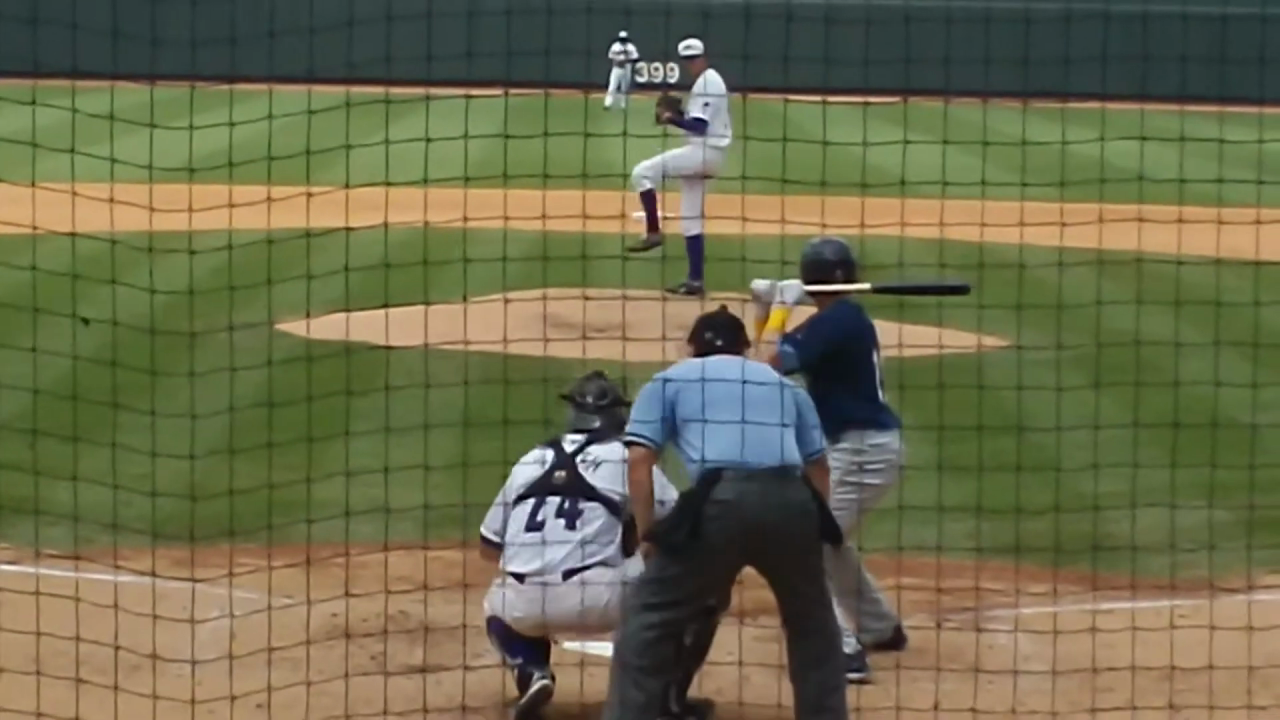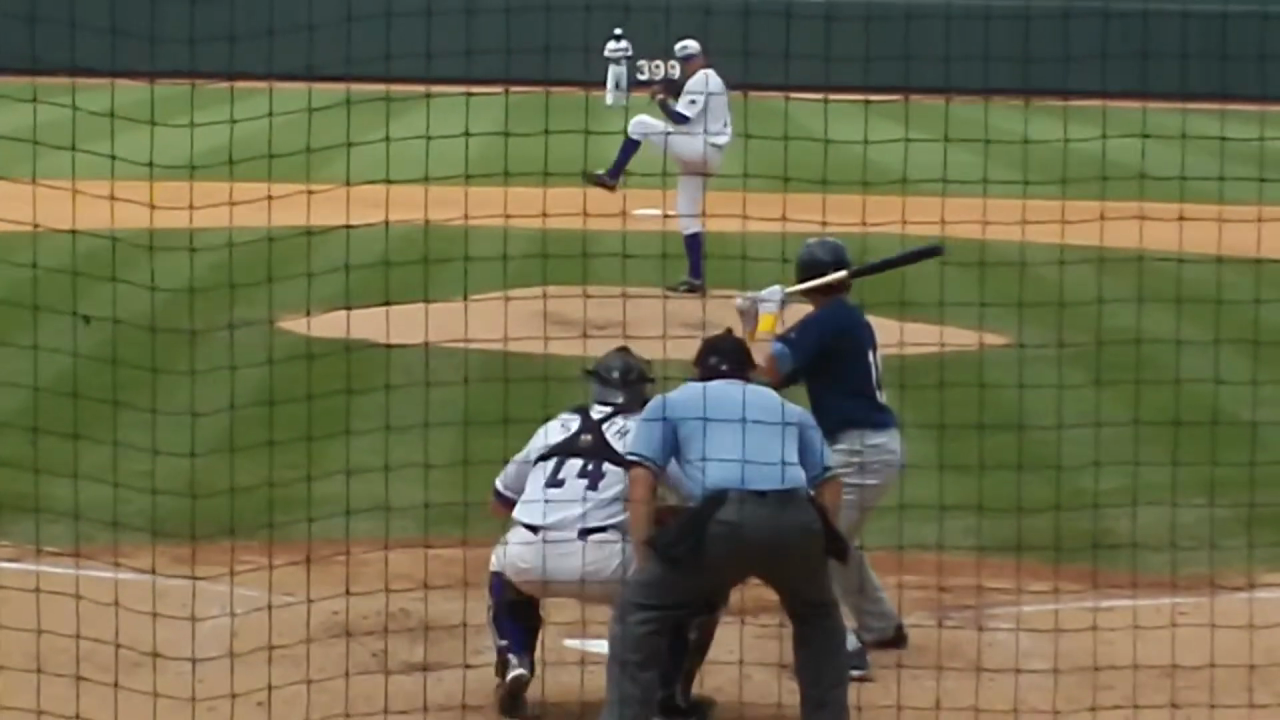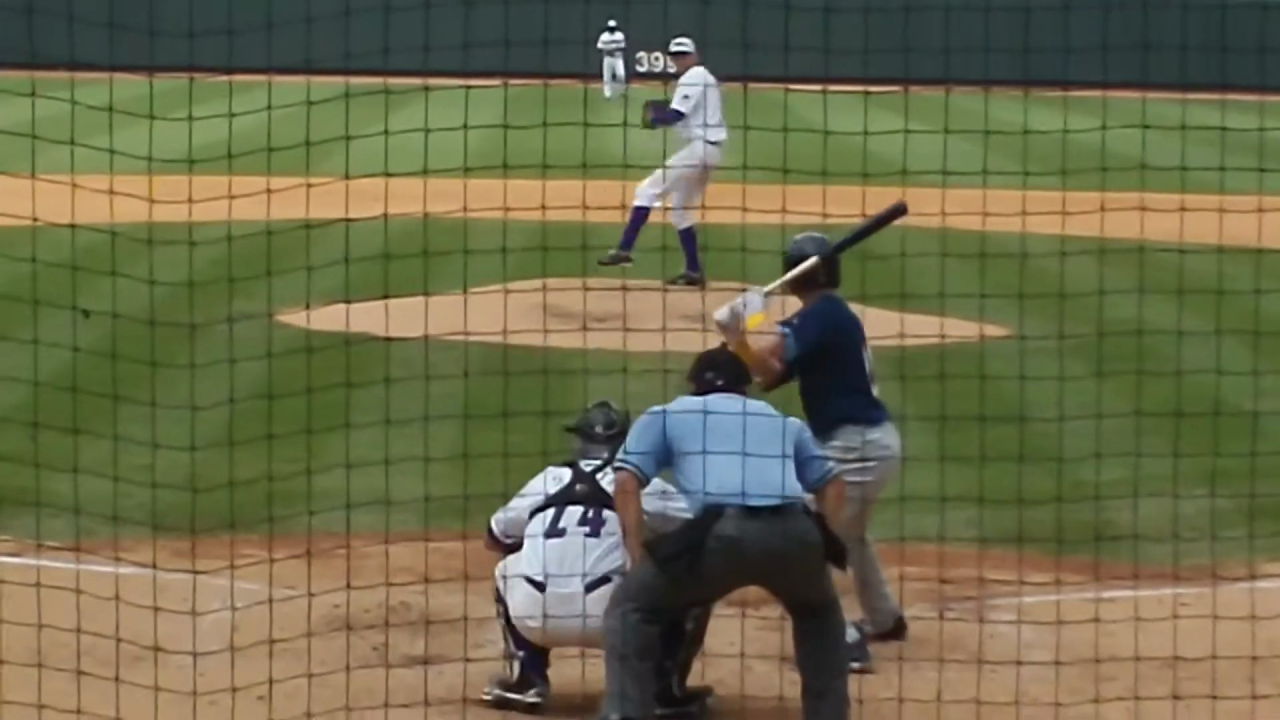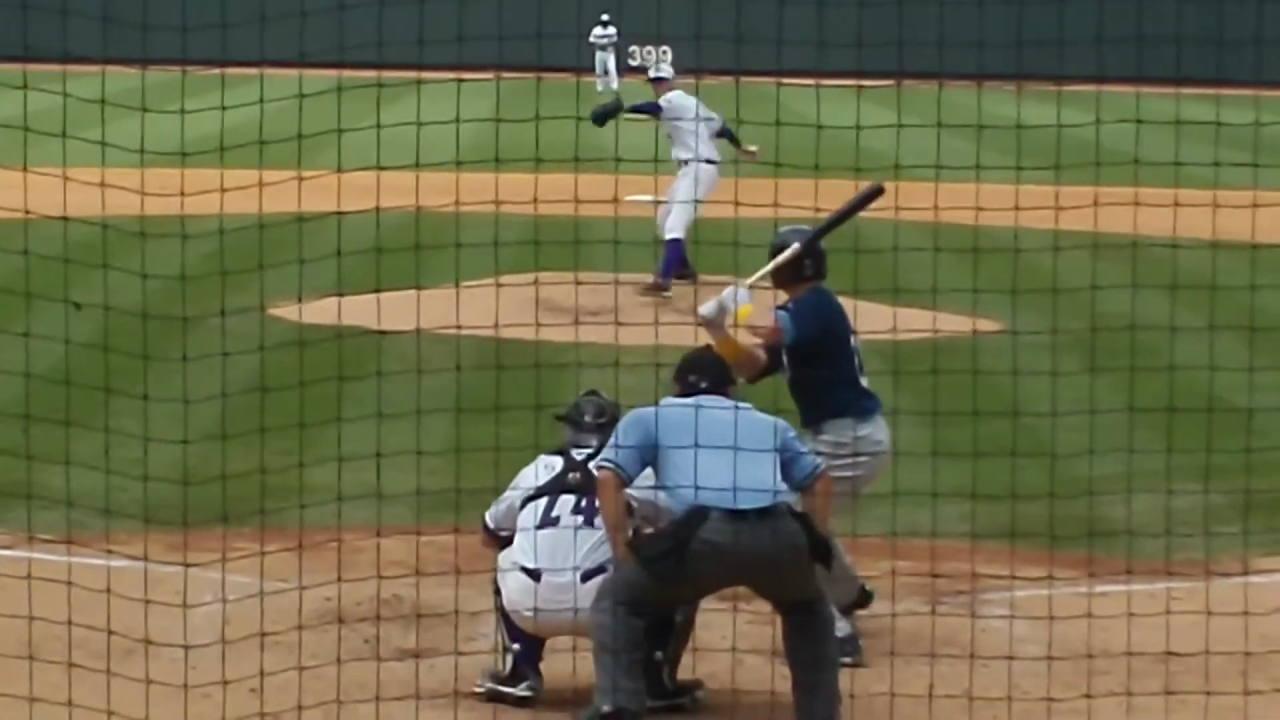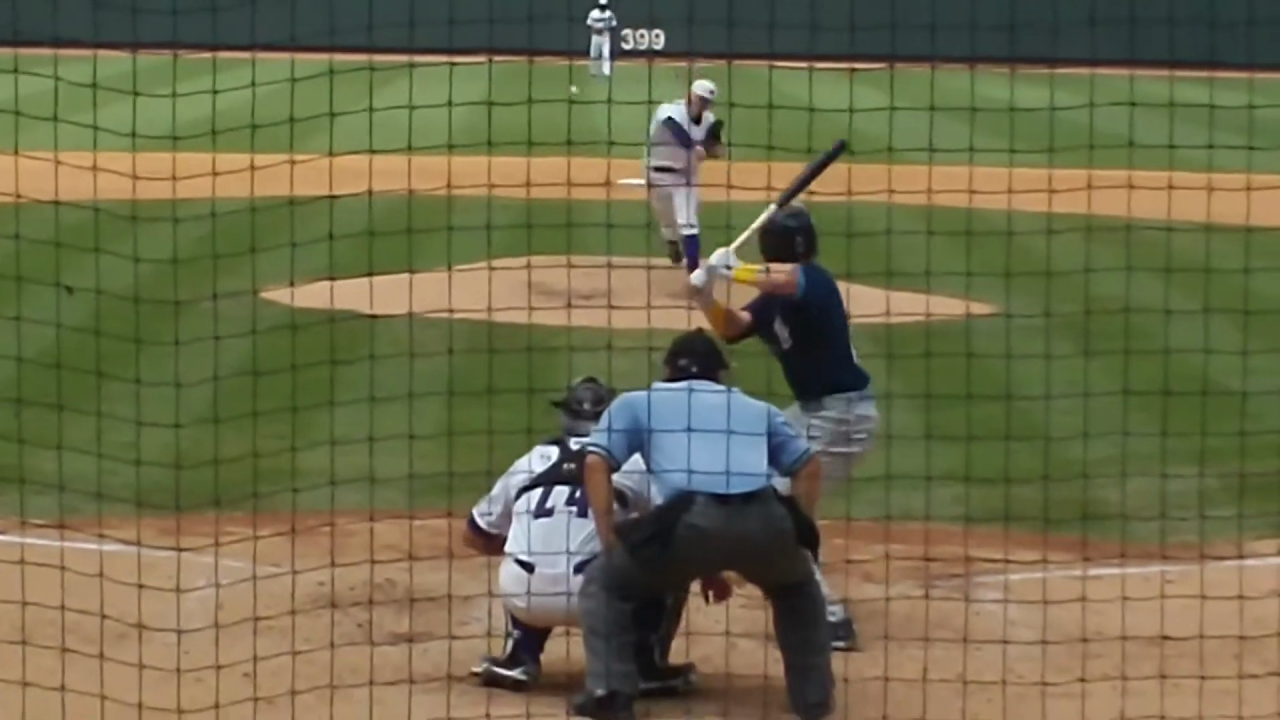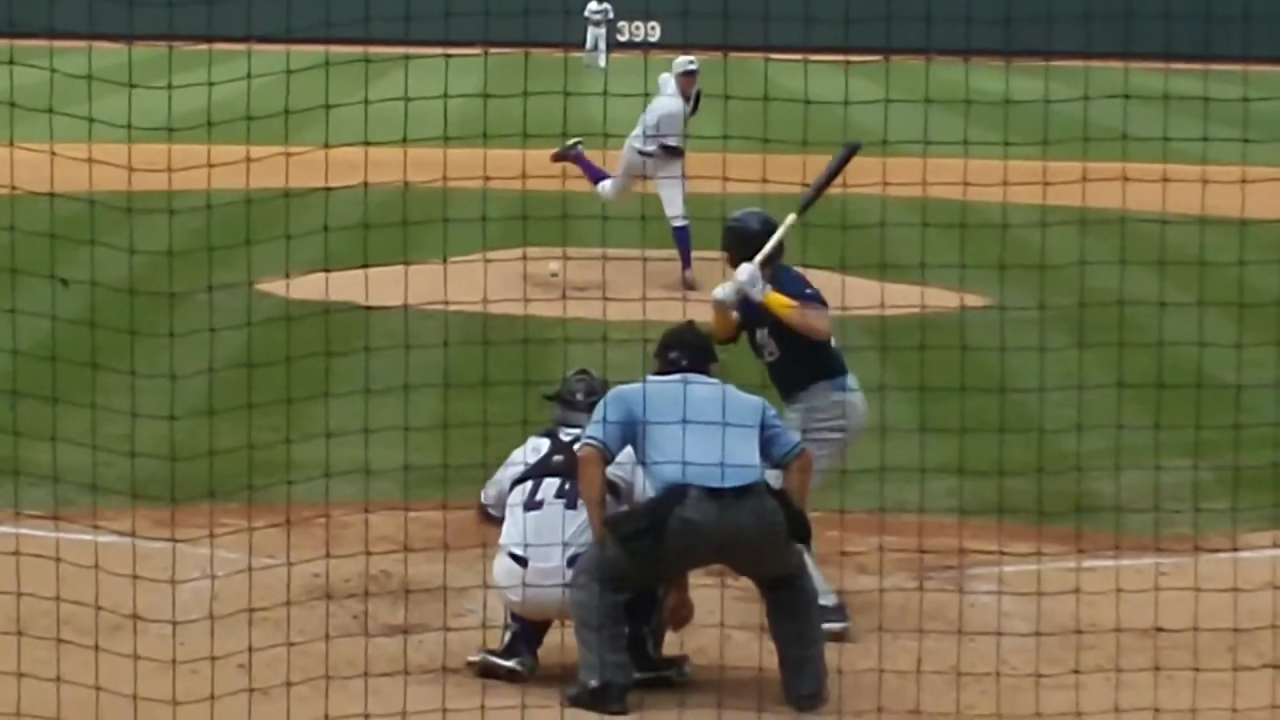
dt=0.3s
person 1, frame 1
left shoulder: (834, 321)
right shoulder: (848, 318)
left elbow: (768, 365)
right elbow: (780, 360)
left wrist: (779, 310)
right wrist: (768, 309)
left hip: (859, 451)
right hip: (869, 446)
left ankle: (845, 654)
right ankle: (881, 628)
person 1, frame 2
left shoulder: (826, 321)
right shoulder: (850, 320)
left elbow: (768, 368)
right elbow: (780, 377)
left hip: (858, 451)
right hip: (874, 445)
left ankle: (845, 651)
right ankle: (882, 626)
person 1, frame 3
left shoulder: (821, 314)
right shoulder: (834, 316)
left elbow: (772, 351)
right elbow: (769, 376)
right wrist: (735, 334)
left hip: (855, 447)
right hip: (871, 440)
right knee: (846, 532)
left ankle: (845, 645)
right ankle: (884, 619)
person 1, frame 4
left shoulder: (814, 303)
right shoulder: (810, 309)
left elbow: (772, 331)
right elbow: (753, 367)
right wrist: (718, 329)
left hip: (847, 441)
right hip: (851, 435)
left ankle: (839, 637)
right ankle: (847, 593)
person 1, frame 5
left shoulder: (813, 279)
right shoulder: (778, 297)
left elbow: (785, 280)
right elbow: (732, 329)
left wrist: (733, 270)
right wrist: (706, 296)
left hip: (840, 416)
right hip: (816, 410)
left ankle: (832, 622)
person 1, frame 6
left shoulder: (793, 285)
right shoulder: (752, 292)
left elbow: (823, 329)
right elbow: (721, 336)
left wrist: (765, 296)
right wrist: (723, 305)
left hip: (826, 409)
right hip: (807, 406)
left ankle: (823, 607)
person 2, frame 1
left shoulder: (669, 379)
right shoulder: (784, 384)
left elbow: (639, 458)
right elbow: (817, 465)
left wrist: (649, 533)
right wrist: (808, 518)
left hip: (721, 500)
right hip: (790, 499)
left knee: (650, 610)
right knee: (812, 617)
person 2, frame 2
left shoulder: (669, 403)
right shoulder: (789, 408)
left elbow: (640, 480)
right elbow: (828, 485)
left wrist: (644, 560)
right wrist: (817, 542)
left hip: (725, 520)
right hip: (795, 520)
left knee: (638, 609)
right knee: (817, 615)
person 2, frame 3
left shoulder: (663, 416)
right shoulder: (785, 421)
left elbow: (627, 483)
right elbow: (830, 487)
left wrist: (640, 562)
right wrist: (818, 550)
left hip: (723, 535)
right hip: (793, 534)
left knee: (631, 603)
right knee: (819, 612)
person 2, frame 4
left shoulder: (648, 418)
right shoulder: (768, 423)
left elbow: (608, 479)
right elbow: (819, 483)
left wrist: (623, 558)
right wrist: (806, 549)
left hip: (708, 536)
right hip: (779, 538)
left knee: (617, 599)
right knee: (808, 605)
person 2, frame 5
left shoulder: (637, 402)
right shoulder: (757, 407)
left elbow: (596, 464)
right elbow: (808, 467)
left wrist: (611, 544)
right wrist: (794, 534)
left hip: (693, 522)
right hip: (764, 522)
left knee: (603, 583)
right knee: (798, 589)
person 2, frame 6
left shoulder: (628, 395)
right shoulder: (748, 401)
left elbow: (590, 456)
right elbow: (799, 460)
left wrist: (602, 537)
right wrist: (783, 527)
left hip: (687, 515)
right hip: (757, 517)
left knee: (594, 575)
right knee: (790, 581)
left ankle: (604, 683)
right ankle: (807, 686)
person 3, frame 1
left shoulder: (530, 460)
right shoulder: (623, 457)
left elbow: (490, 548)
right wrist: (634, 543)
left hip: (523, 606)
right hip: (593, 599)
left knee: (499, 605)
left ankle: (531, 672)
person 3, frame 2
left shoulder: (555, 427)
left elbow: (502, 500)
left hip: (528, 559)
right hip: (601, 563)
left knee: (504, 565)
left ankle: (516, 664)
person 3, frame 3
left shoulder: (546, 479)
left elbow: (495, 539)
left hip: (533, 614)
right hip: (604, 613)
left knee: (509, 574)
left ankle: (527, 681)
right ankle: (666, 688)
person 3, frame 4
left shoulder: (537, 469)
left elbow: (492, 535)
left hip: (526, 606)
left knee: (509, 565)
left ankle: (520, 673)
right ankle: (656, 681)
person 3, frame 5
left shoulder: (531, 460)
right shoulder: (630, 462)
left elbow: (475, 535)
left hip: (522, 596)
left ankle: (519, 658)
right ankle: (647, 664)
person 3, frame 6
left shoulder: (525, 452)
right shoulder: (622, 453)
left elbow: (488, 514)
left hip: (516, 589)
left ankle: (516, 650)
right ankle: (642, 657)
person 4, frame 1
left shoulder: (708, 82)
right shoulder: (707, 81)
left elbow: (698, 125)
left wrist: (672, 119)
right wrist: (675, 118)
left hip: (705, 152)
right hip: (705, 153)
left knee: (642, 172)
right knee: (691, 217)
left ankle: (654, 232)
right ankle: (695, 279)
person 4, frame 2
left shoulder: (698, 81)
right shoulder: (714, 80)
left elbow: (679, 118)
left wrist: (662, 101)
right wrist: (670, 102)
left hip: (698, 149)
right hip: (709, 155)
left knee: (639, 123)
right knee: (688, 217)
left ankle: (612, 176)
right ankle: (694, 278)
person 4, frame 3
left shoulder: (692, 78)
right shoulder: (706, 79)
left elbow: (675, 115)
left wrist: (654, 119)
right wrist: (662, 116)
left hip: (699, 149)
right hip: (709, 152)
left knee: (647, 191)
right knee: (680, 212)
left ankle: (624, 248)
right ankle: (693, 271)
person 4, frame 4
left shoulder: (673, 99)
right shoulder: (689, 103)
left elbow: (654, 108)
right elbow: (719, 127)
left wrist: (627, 107)
right wrist: (740, 147)
left hip: (699, 172)
right hip: (693, 172)
left knee: (674, 225)
right knee: (664, 221)
left ankle: (662, 281)
right ankle: (683, 269)
person 4, frame 5
left shoulder: (708, 120)
right shoulder: (669, 111)
left elbow: (716, 150)
right elbow: (674, 128)
right wrist: (694, 147)
left hip: (684, 176)
right hip: (658, 175)
left knee: (688, 224)
right knee: (668, 224)
right ankle: (674, 243)
person 4, frame 6
right shoulder: (671, 107)
right elbow: (670, 149)
right wrist: (681, 154)
left hip: (665, 158)
right hip: (639, 153)
left knee: (677, 213)
right knee: (608, 190)
left ankle: (687, 269)
right ankle: (574, 153)
